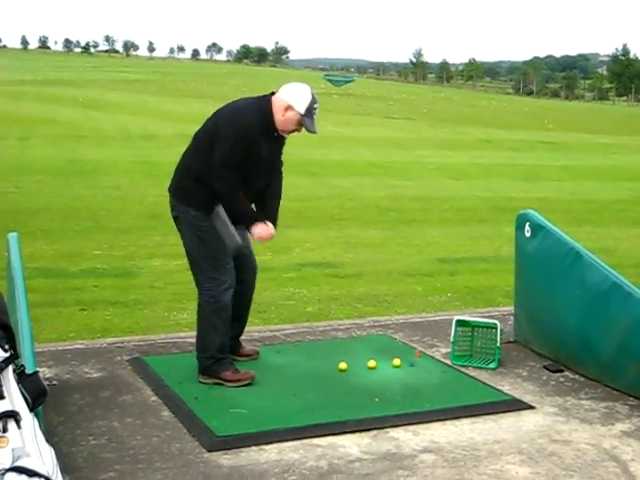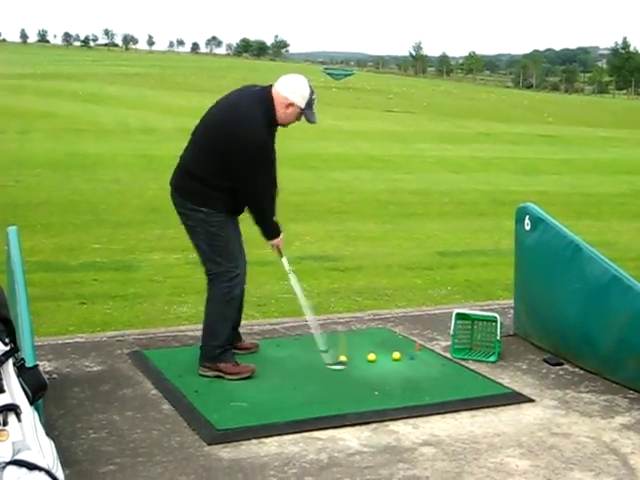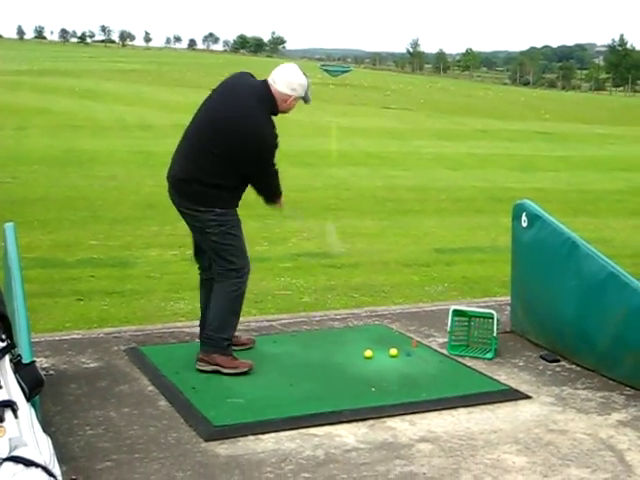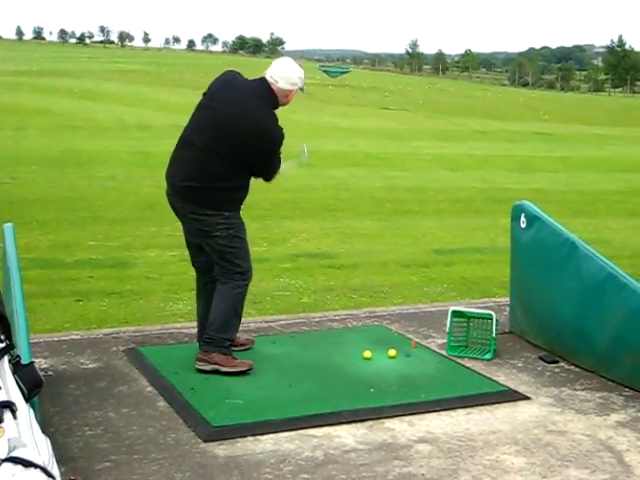
dt=0.1s
person 1, frame 1
left shoulder: (276, 132)
right shoulder: (240, 120)
left elbow: (272, 177)
right elbow: (222, 176)
left wrist: (268, 220)
right wrist: (252, 222)
left hip: (227, 208)
right hip: (198, 205)
left knee: (244, 273)
right knee: (218, 282)
left ankle: (228, 343)
right ankle: (213, 365)
person 1, frame 2
left shoulder: (254, 96)
right shoulder: (251, 127)
left elbow: (264, 171)
right elbow: (254, 185)
left wrist: (268, 222)
right wrist: (271, 230)
left hip: (202, 192)
right hip: (202, 200)
left knee: (228, 268)
right knee: (228, 274)
left ankle: (225, 336)
right ankle: (214, 357)
person 1, frame 3
left shoulder: (243, 83)
right shoulder: (258, 128)
right elbow: (263, 173)
right wrist: (275, 197)
left hip: (191, 186)
right hip: (206, 198)
left knee: (215, 265)
right knee: (234, 269)
left ankle: (219, 332)
right ankle: (212, 350)
person 1, frame 4
left shoulder: (228, 81)
right shoulder: (265, 128)
right elbow: (266, 171)
right wrist: (255, 164)
left hip: (181, 187)
right hip: (212, 202)
left knee: (209, 268)
right knee: (235, 273)
left ankle: (216, 334)
right ankle: (213, 349)
